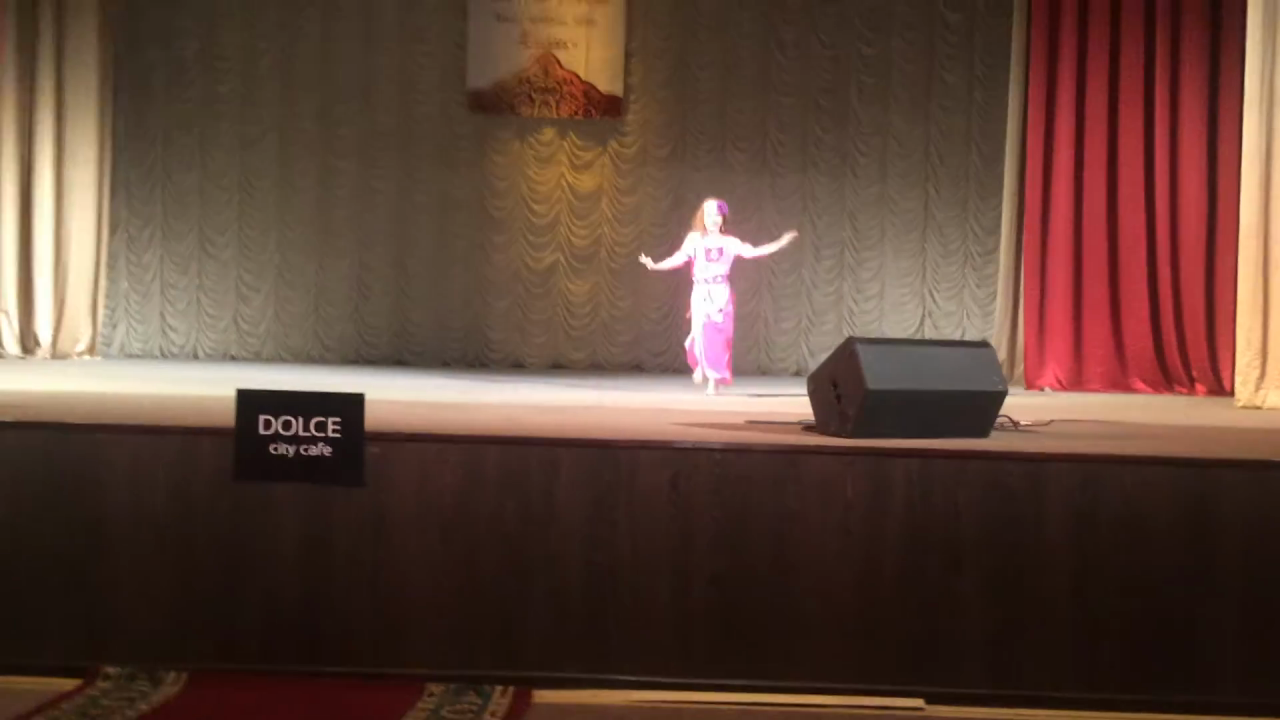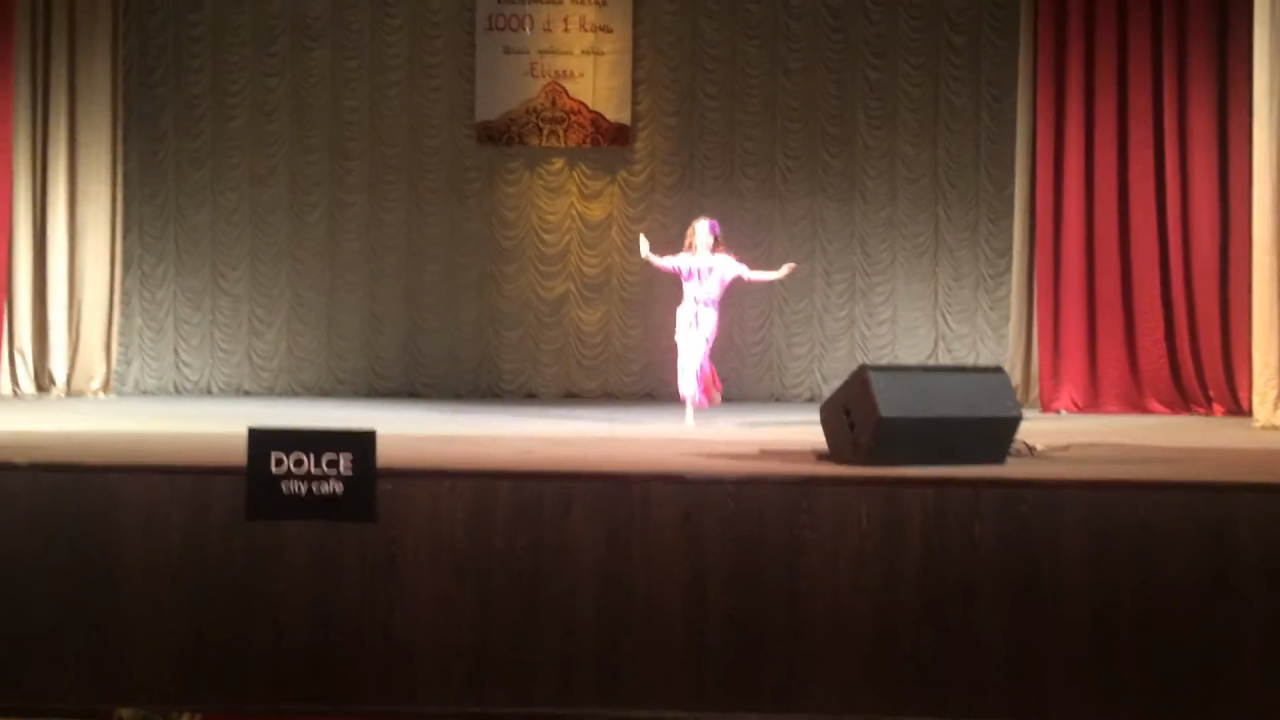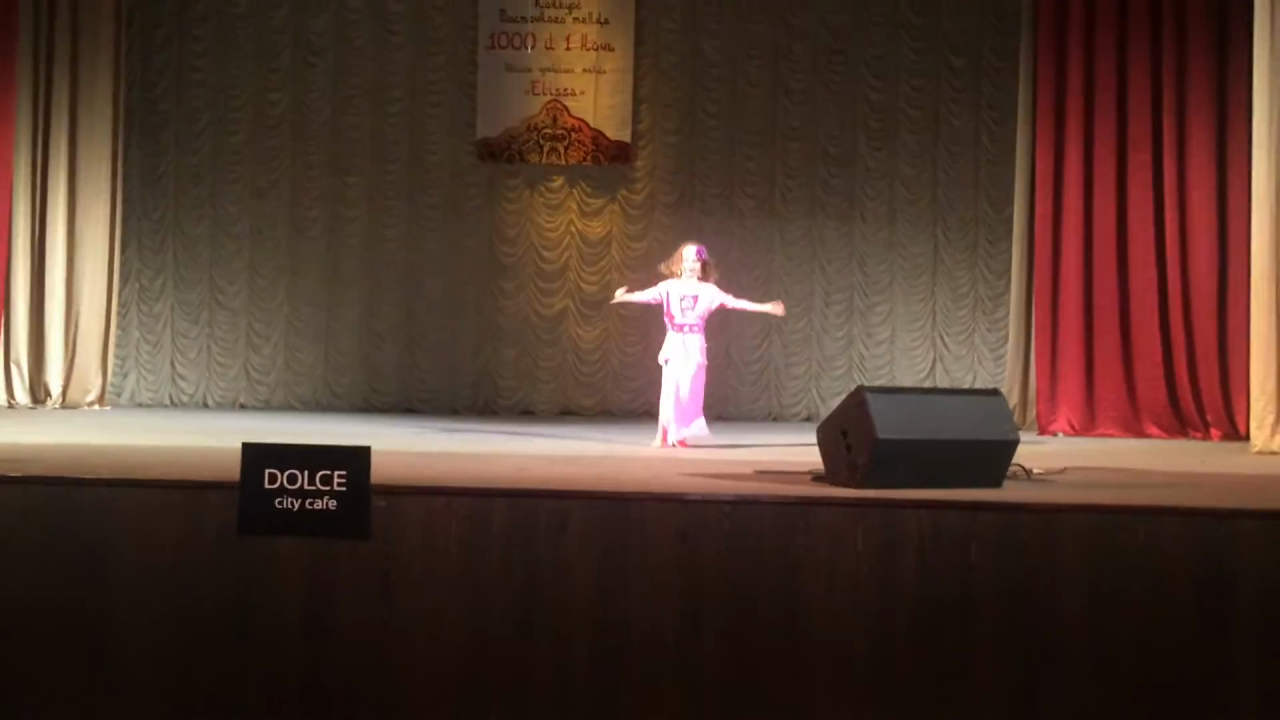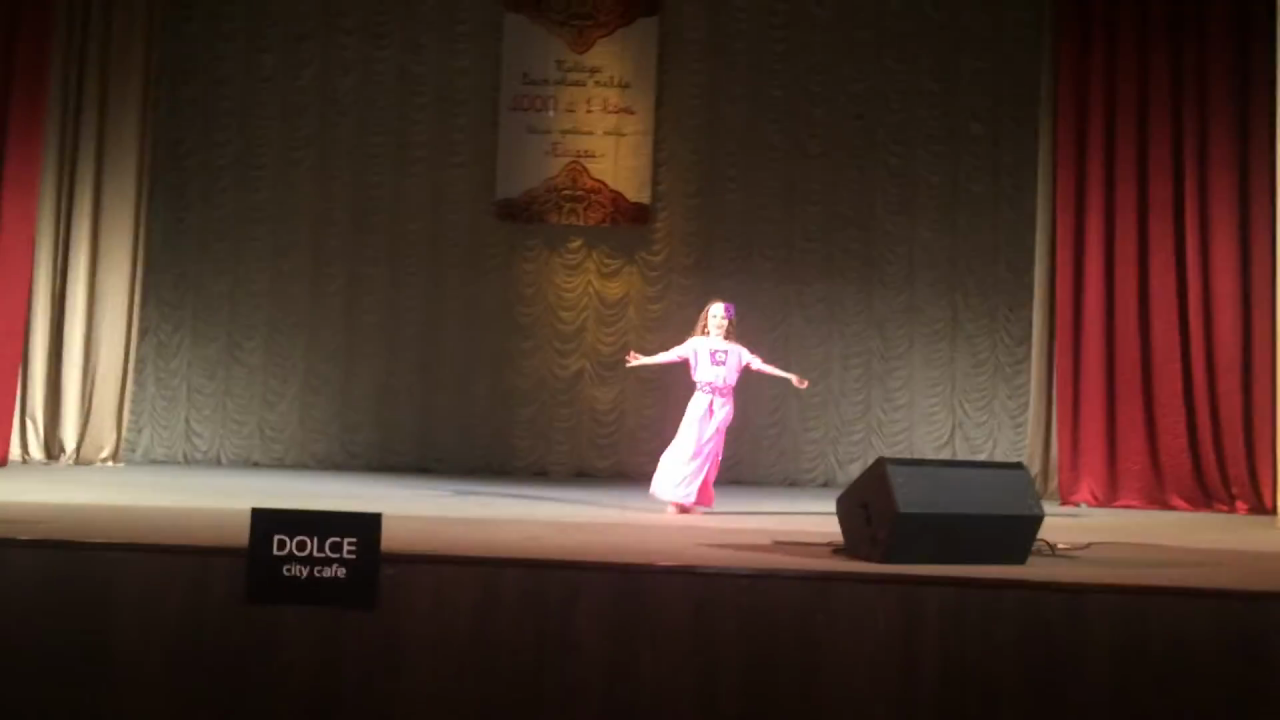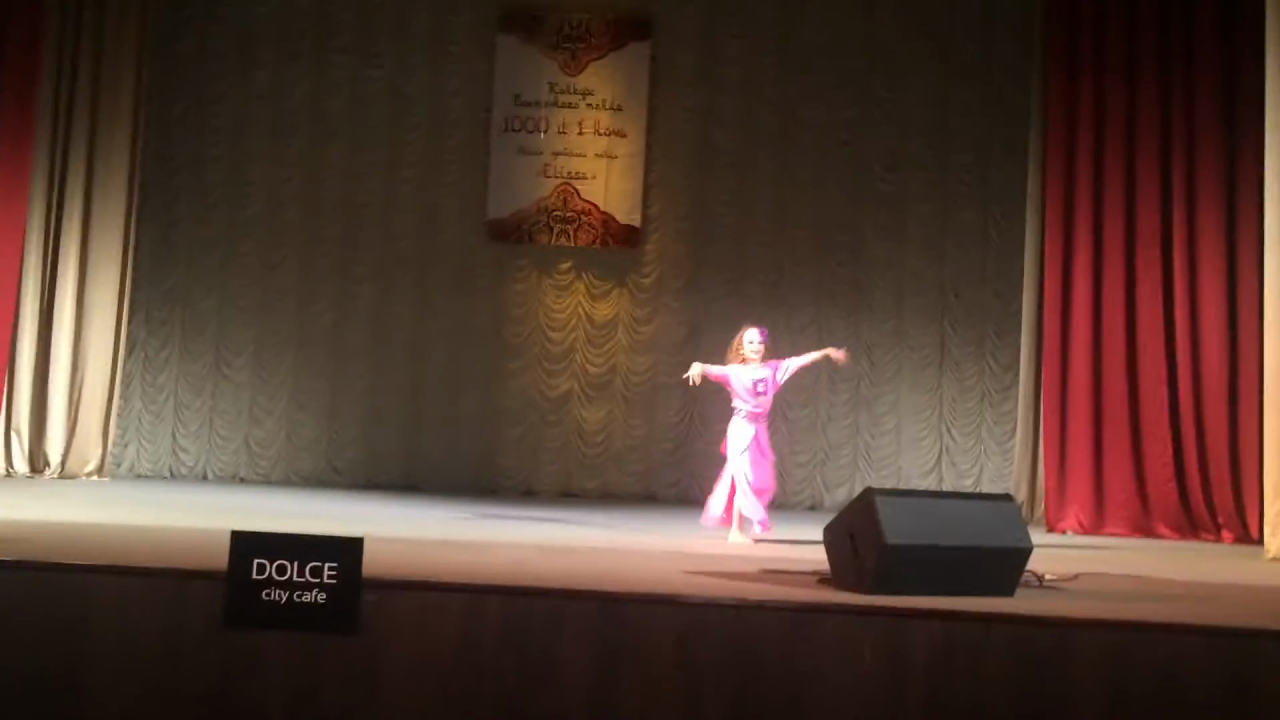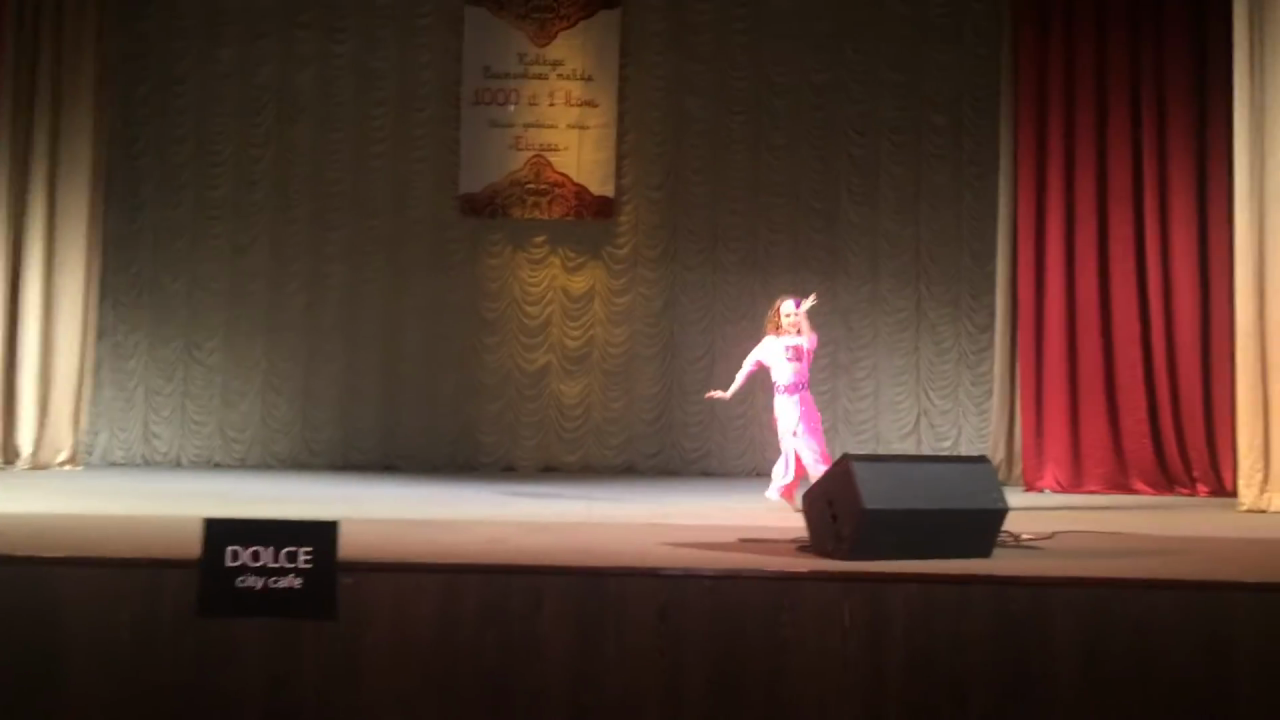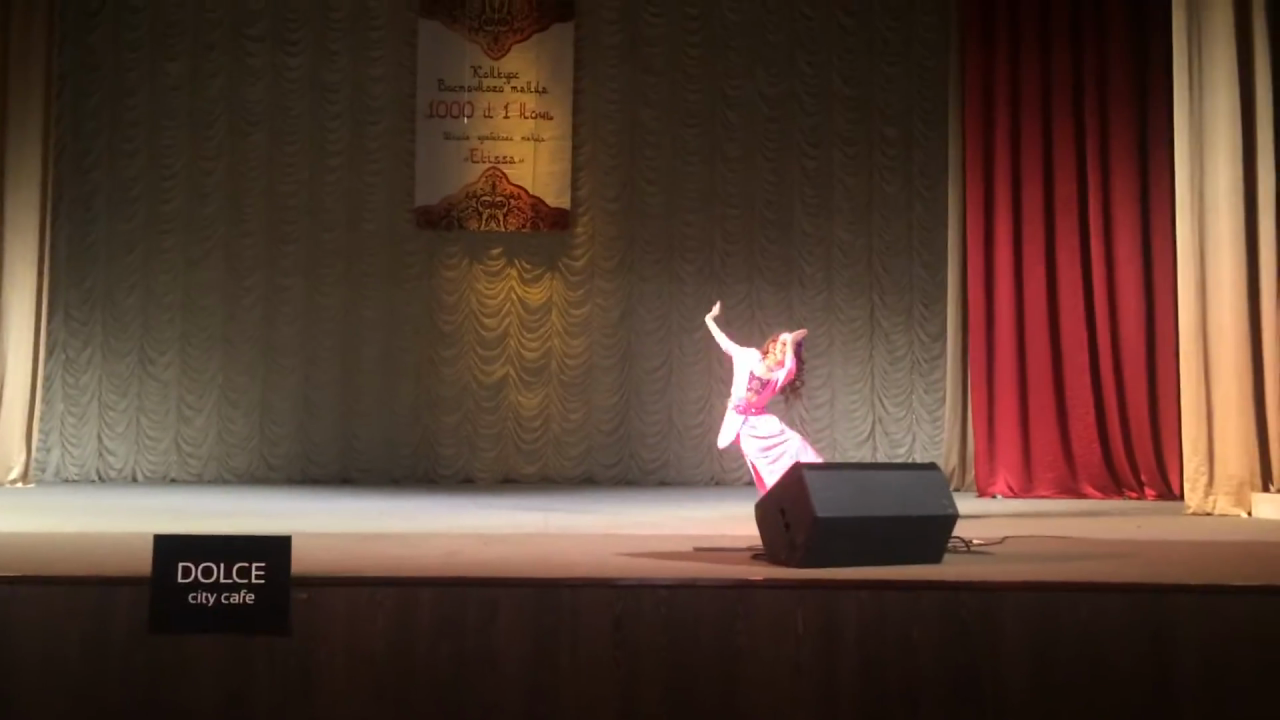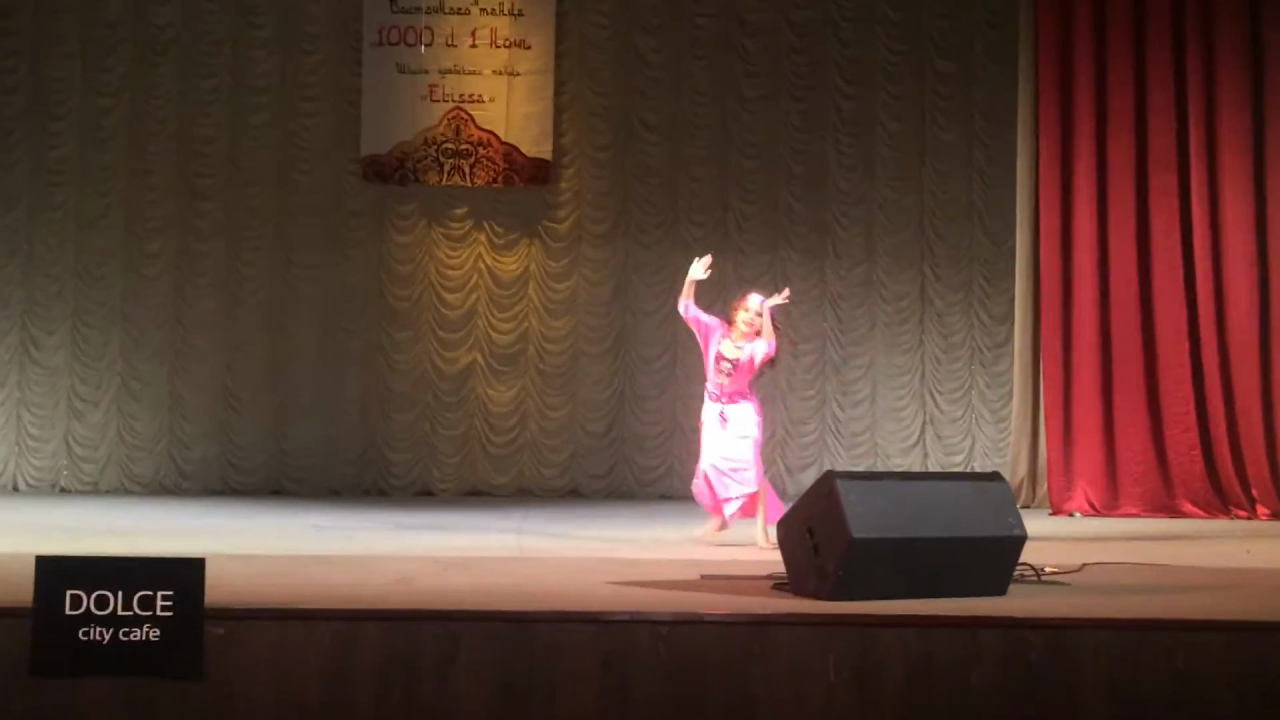
dt=0.4s
person 1, frame 1
left shoulder: (729, 241)
right shoulder: (693, 240)
left elbow: (751, 252)
right elbow: (679, 259)
left wrist: (779, 243)
right wrist: (655, 265)
left hip: (721, 291)
right hip: (701, 292)
left knee: (721, 337)
right knee: (701, 329)
left ankle: (714, 381)
right ankle: (701, 367)
person 1, frame 2
left shoulder: (724, 261)
right shoulder: (686, 259)
left elbow: (748, 274)
right elbow: (667, 264)
left wrist: (777, 274)
right wrist: (648, 256)
left hip: (709, 314)
right hip: (688, 313)
left knee: (698, 354)
right knee: (687, 357)
left ankle: (712, 390)
right ankle: (690, 411)
person 1, frame 3
left shoulder: (708, 290)
right shoulder: (669, 286)
left elbow: (734, 302)
right elbow: (648, 295)
left wrist: (766, 307)
right wrist: (625, 296)
left hip: (695, 341)
right hip: (674, 340)
left knee: (690, 384)
right knee: (672, 383)
left ankle: (680, 433)
right ankle: (664, 433)
person 1, frame 4
left shoulder: (735, 348)
right shoulder: (696, 343)
left elbow: (757, 364)
right elbow: (672, 354)
left wrist: (789, 376)
right wrist: (643, 359)
left hip: (723, 404)
right hip: (701, 400)
left knee: (709, 451)
right knee: (687, 446)
left ankle: (688, 500)
right ankle: (674, 498)
person 1, frame 5
left shoulder: (773, 368)
right shoulder: (736, 370)
left elbow: (800, 361)
right elbow: (715, 371)
left wrist: (826, 352)
right wrist: (699, 368)
left hip: (761, 429)
right hip: (742, 427)
left knee: (764, 479)
right knee: (745, 478)
right ankle: (735, 530)
person 1, frame 6
left shoulder: (807, 339)
right shoulder: (770, 343)
left elbow: (810, 343)
right elbow: (748, 366)
left wrist: (803, 315)
right wrist: (728, 392)
left hip: (803, 397)
right hip: (784, 399)
left knee: (802, 448)
right knee: (805, 447)
left ankle: (781, 491)
person 1, frame 7
left shoulder: (784, 374)
right shoulder: (750, 356)
left elbow: (791, 367)
right elbow: (726, 344)
left hip: (761, 420)
right hip: (738, 418)
left knee: (793, 443)
right knee: (760, 461)
person 1, frame 8
left shoulder: (757, 345)
right shoulder: (714, 329)
left elbow: (768, 349)
right elbow: (684, 308)
left wrist: (766, 315)
right wrist: (690, 280)
left hip: (741, 410)
right hip: (713, 408)
left knee: (750, 468)
right knee: (710, 463)
left ankle: (763, 530)
right ankle: (719, 513)
